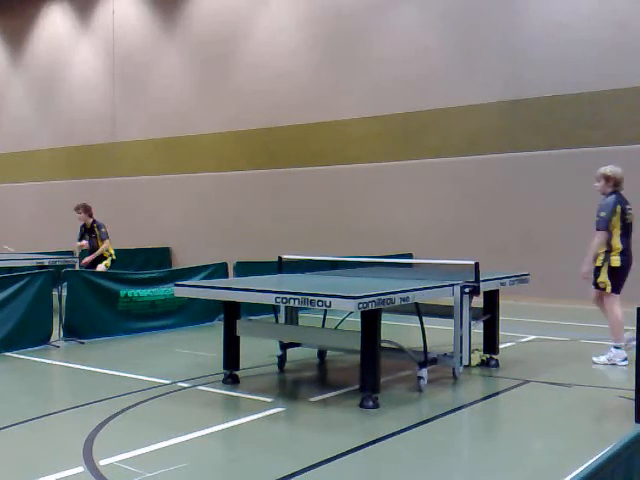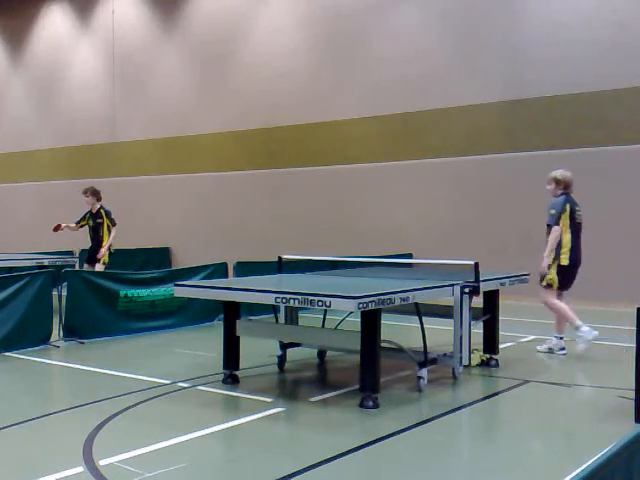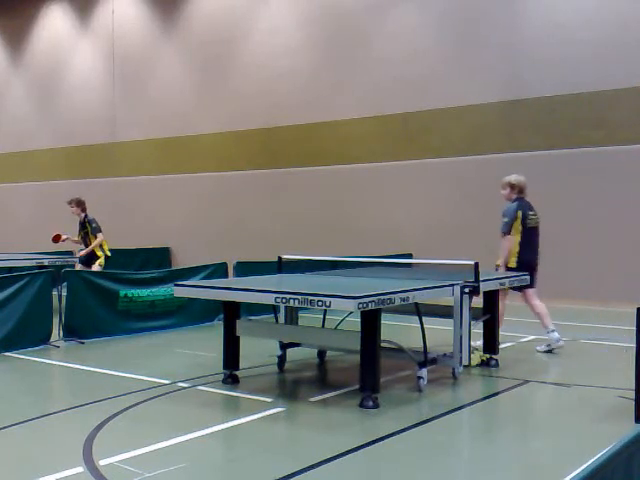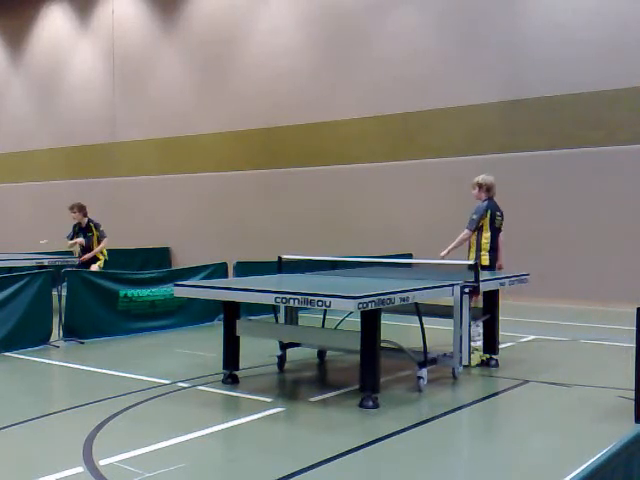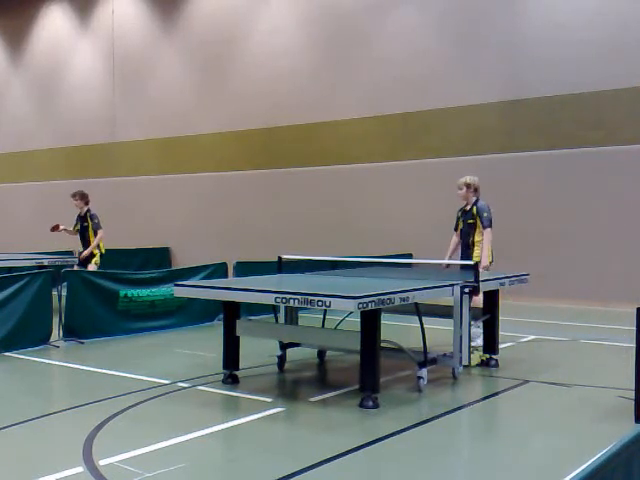
dt=0.5s
person 1, frame 1
left shoulder: (609, 203)
right shoulder: (622, 202)
left elbow: (601, 235)
left wrist: (587, 262)
left hip: (611, 261)
right hip: (620, 260)
left knee: (611, 303)
right knee: (598, 298)
left ankle: (619, 351)
right ankle: (624, 337)
person 1, frame 2
left shoulder: (558, 202)
right shoulder: (574, 205)
left elbow: (556, 232)
left wrist: (545, 258)
left hip: (561, 258)
right hip: (572, 259)
left knee: (547, 297)
right knee: (557, 298)
left ankle: (582, 329)
right ankle: (557, 342)
person 1, frame 3
left shoulder: (512, 209)
right shoulder: (530, 209)
left elbow: (507, 239)
left wrist: (500, 264)
left hip: (513, 261)
right hip: (530, 261)
left knee: (499, 297)
right knee: (532, 298)
right ankle: (553, 335)
person 1, frame 4
left shoulder: (482, 208)
right shoulder: (497, 209)
left elbow: (467, 233)
right elbow: (498, 236)
left wrist: (447, 251)
right wrist: (499, 259)
left hip: (481, 258)
right hip: (490, 258)
left knee: (487, 298)
right knee: (474, 294)
left ankle: (490, 339)
right ankle: (477, 331)
person 1, frame 5
left shoulder: (481, 207)
right shoulder: (462, 211)
left elbow: (487, 233)
right elbow: (457, 236)
left wrist: (485, 258)
right wrist: (447, 257)
left hip: (478, 258)
right hip: (466, 258)
left knee: (475, 293)
right ankle: (475, 327)
